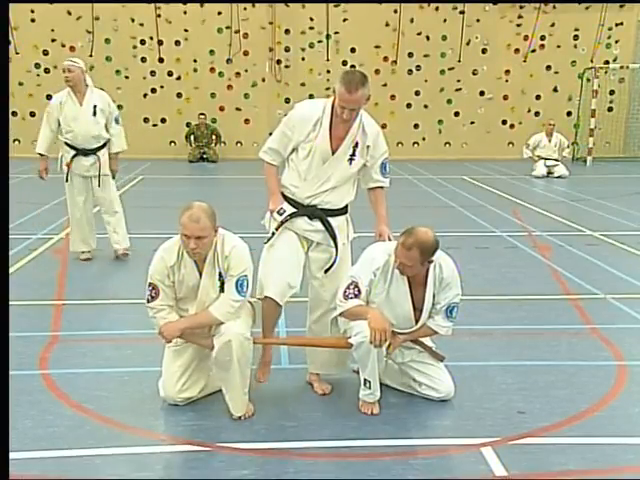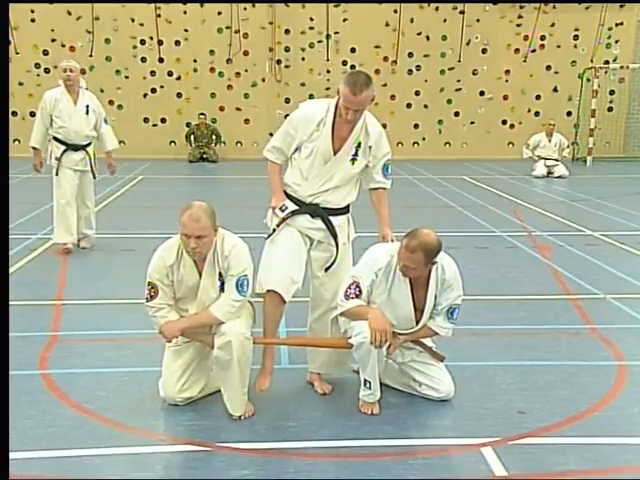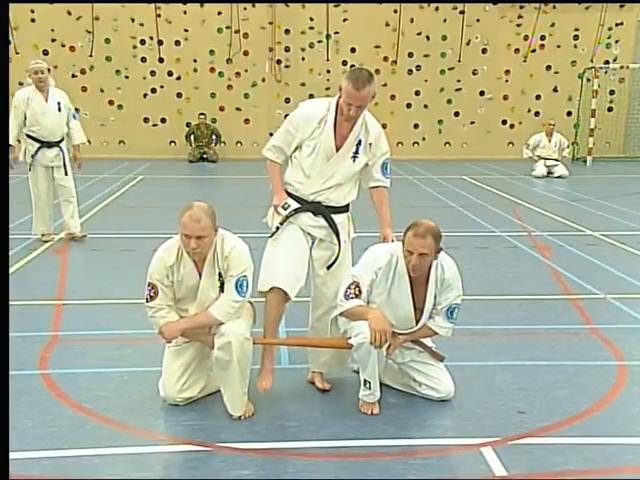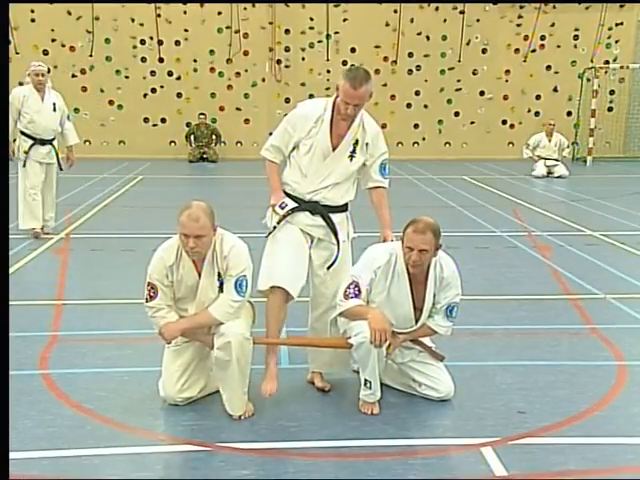
dt=0.7s
person 1, frame 1
left shoulder: (371, 133)
right shoulder: (304, 114)
left elbow: (375, 180)
right elbow: (270, 155)
left wrist: (381, 222)
right wrist: (275, 197)
left hip: (333, 222)
right hip: (290, 213)
left knee: (328, 299)
right knee: (274, 286)
left ankle: (317, 370)
right ankle: (266, 352)
person 1, frame 2
left shoulder: (374, 134)
right shoulder: (309, 113)
left elbow: (377, 182)
right elbow: (275, 153)
left wrist: (385, 225)
right wrist: (277, 195)
left hip: (335, 220)
right hip: (293, 211)
left knee: (329, 298)
right knee: (277, 282)
left ankle: (318, 369)
right ankle: (268, 356)
person 1, frame 3
left shoulder: (373, 133)
right shoulder: (309, 112)
left elbow: (377, 181)
right elbow: (274, 152)
left wrist: (386, 226)
right wrist: (279, 194)
left hip: (335, 219)
right hip: (294, 210)
left knee: (331, 297)
right knee: (280, 282)
left ankle: (318, 368)
right ankle: (268, 357)
person 1, frame 4
left shoulder: (371, 133)
right shoulder: (306, 112)
left elbow: (376, 182)
right elbow: (272, 153)
left wrist: (386, 227)
right wrist: (276, 194)
left hip: (334, 219)
right hip: (292, 210)
left knee: (330, 297)
right knee: (281, 283)
left ankle: (318, 367)
right ankle: (271, 362)
person 2, frame 1
left shoulder: (235, 250)
right shoulder: (165, 256)
left elbow: (231, 305)
right elbow: (160, 311)
left wrist: (182, 324)
right wrist: (206, 343)
left hip: (228, 315)
right hip: (186, 328)
left knee: (234, 337)
right knee: (174, 394)
left ankle: (239, 399)
right ankle: (219, 369)
person 2, frame 2
left shoulder: (235, 249)
right shoulder: (164, 256)
left elbow: (230, 305)
right elbow: (159, 309)
left wrist: (182, 324)
right wrist: (208, 339)
left hip: (228, 315)
right hip: (186, 328)
left knee: (234, 336)
right knee: (173, 394)
left ankle: (238, 399)
right ankle: (220, 370)
person 2, frame 3
left shoulder: (235, 249)
right shoulder: (165, 256)
left elbow: (231, 304)
right elbow: (158, 310)
left wrist: (182, 325)
right wrist: (207, 340)
left hip: (227, 315)
right hip: (186, 328)
left knee: (233, 337)
right knee: (174, 394)
left ankle: (239, 399)
right ankle: (220, 370)
person 2, frame 4
left shoulder: (234, 249)
right shoulder: (164, 256)
left elbow: (230, 305)
right elbow: (158, 310)
left wrist: (181, 325)
right wrist: (207, 339)
left hip: (227, 314)
right hip: (186, 328)
left knee: (233, 337)
right knee: (174, 394)
left ankle: (238, 399)
right ankle: (221, 371)
person 3, frame 1
left shoulder: (446, 270)
right shoulder: (377, 256)
left elbow: (441, 321)
right elbow: (345, 304)
left wrist: (402, 338)
right wrist: (372, 313)
left hip: (411, 338)
right hip: (371, 325)
left knee: (443, 390)
right knee: (368, 335)
left ankle: (376, 370)
right ankle: (369, 394)
person 3, frame 2
left shoulder: (448, 271)
right shoulder: (379, 256)
left elbow: (442, 322)
right elbow: (345, 303)
left wrist: (403, 338)
right wrist: (373, 313)
left hip: (412, 339)
right hip: (370, 324)
left knee: (443, 391)
right knee: (368, 335)
left ankle: (378, 370)
right ankle: (369, 394)
person 3, frame 3
left shoulder: (448, 271)
right shoulder: (378, 257)
left elbow: (442, 322)
right elbow: (345, 303)
left wrist: (403, 338)
right wrist: (373, 314)
left hip: (411, 340)
right hip: (371, 325)
left knee: (443, 391)
right knee: (368, 335)
left ankle: (376, 369)
right ankle: (369, 394)
person 3, frame 4
left shoulder: (447, 270)
right shoulder: (377, 256)
left elbow: (441, 321)
right elbow: (345, 304)
left wrist: (402, 338)
right wrist: (373, 313)
left hip: (411, 340)
right hip: (370, 323)
left knee: (443, 391)
right knee: (368, 335)
left ankle: (379, 369)
right ankle: (369, 394)
person 4, frame 1
left shoulder: (102, 97)
right shoulder: (58, 100)
left elbow: (115, 128)
right elbow: (48, 129)
left wrist: (115, 158)
right wrist: (43, 159)
left hip: (99, 159)
right hip: (73, 159)
left knee: (110, 203)
right knee: (78, 207)
left ankle: (120, 245)
right ankle: (84, 246)
person 4, frame 2
left shoulder: (91, 99)
right shoulder: (51, 96)
left elbow: (103, 127)
right elbow: (41, 126)
left wrist: (109, 155)
right wrist: (37, 154)
left hip: (85, 154)
right hip: (62, 154)
left knee: (86, 198)
right knee: (64, 197)
left ankle: (84, 235)
right ankle: (66, 239)
person 4, frame 3
left shoulder: (61, 95)
right shoulder: (22, 96)
left elbow: (72, 122)
right elbow: (15, 123)
left wrist: (76, 149)
right wrist: (13, 149)
left hip: (59, 150)
right hip: (35, 151)
left knee: (68, 190)
right knee: (41, 194)
left ankle: (73, 229)
right ankle: (44, 230)
person 4, frame 4
left shoulder: (56, 97)
right shoulder: (19, 93)
left elbow: (66, 123)
right elbow: (11, 120)
left wrist: (70, 149)
right wrist: (9, 143)
left hip: (50, 148)
right hip: (28, 147)
left knee: (48, 188)
right knee: (31, 187)
left ankle: (44, 222)
right ankle: (34, 225)
